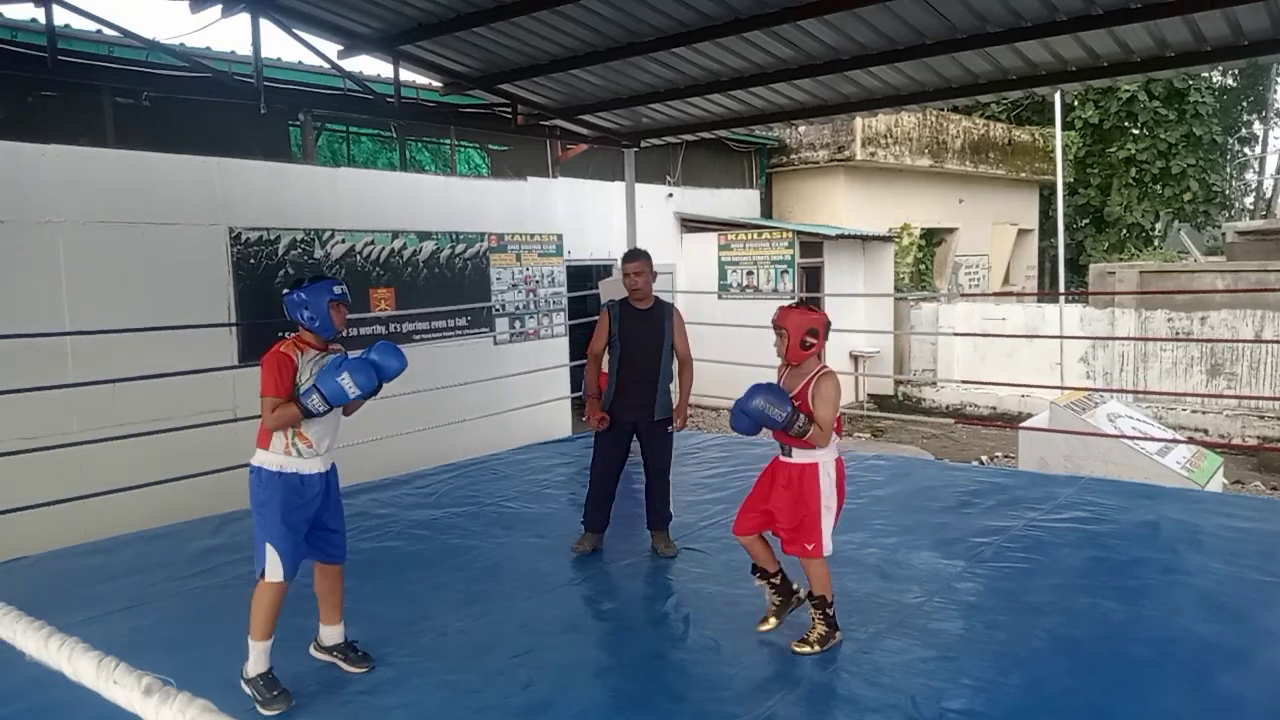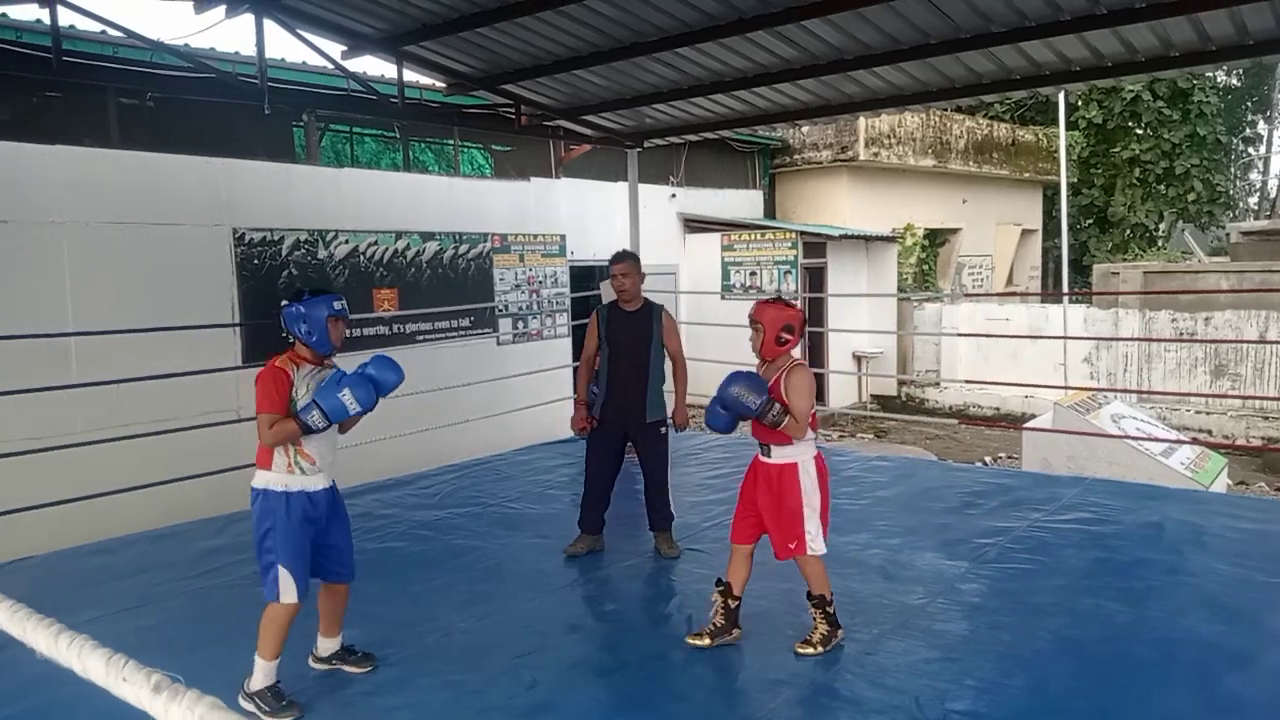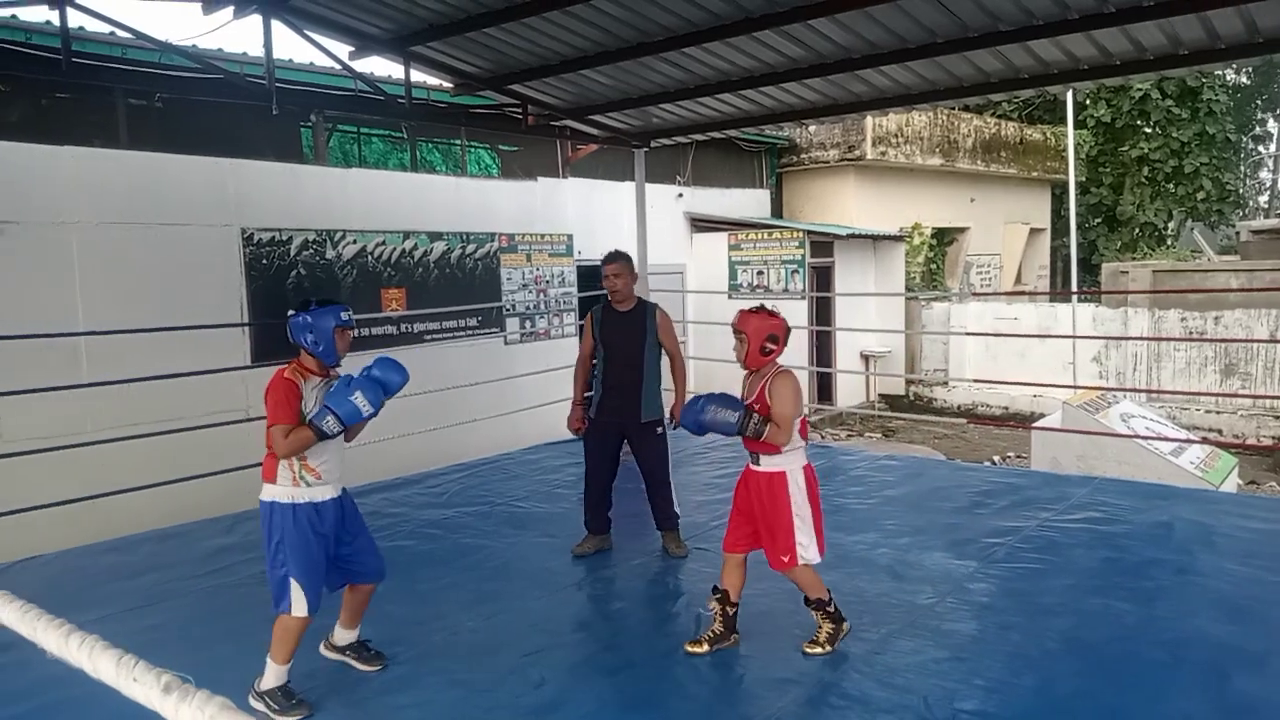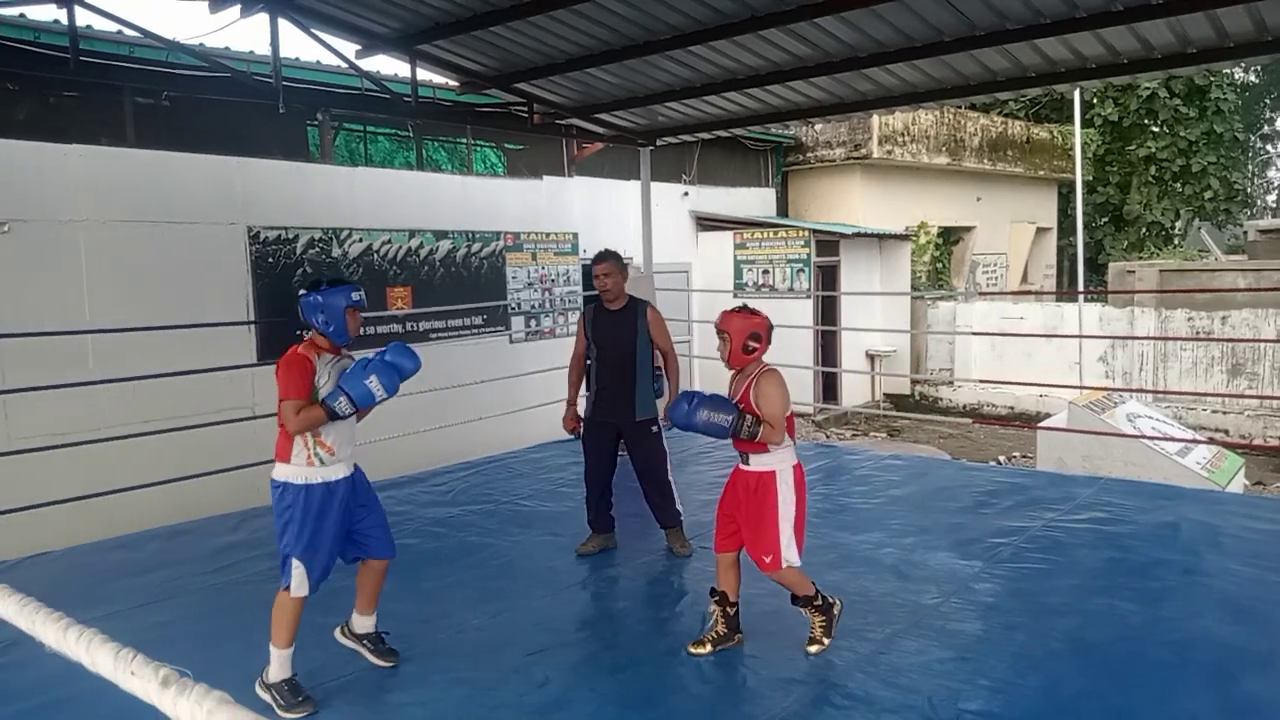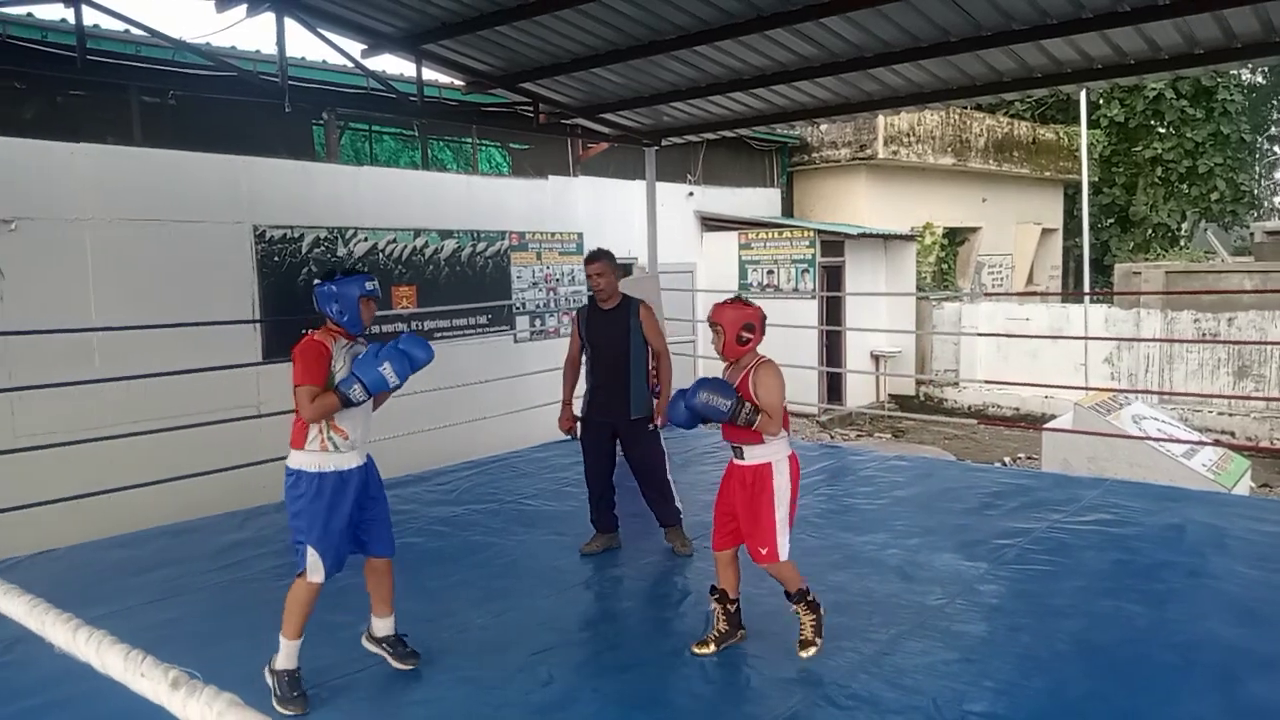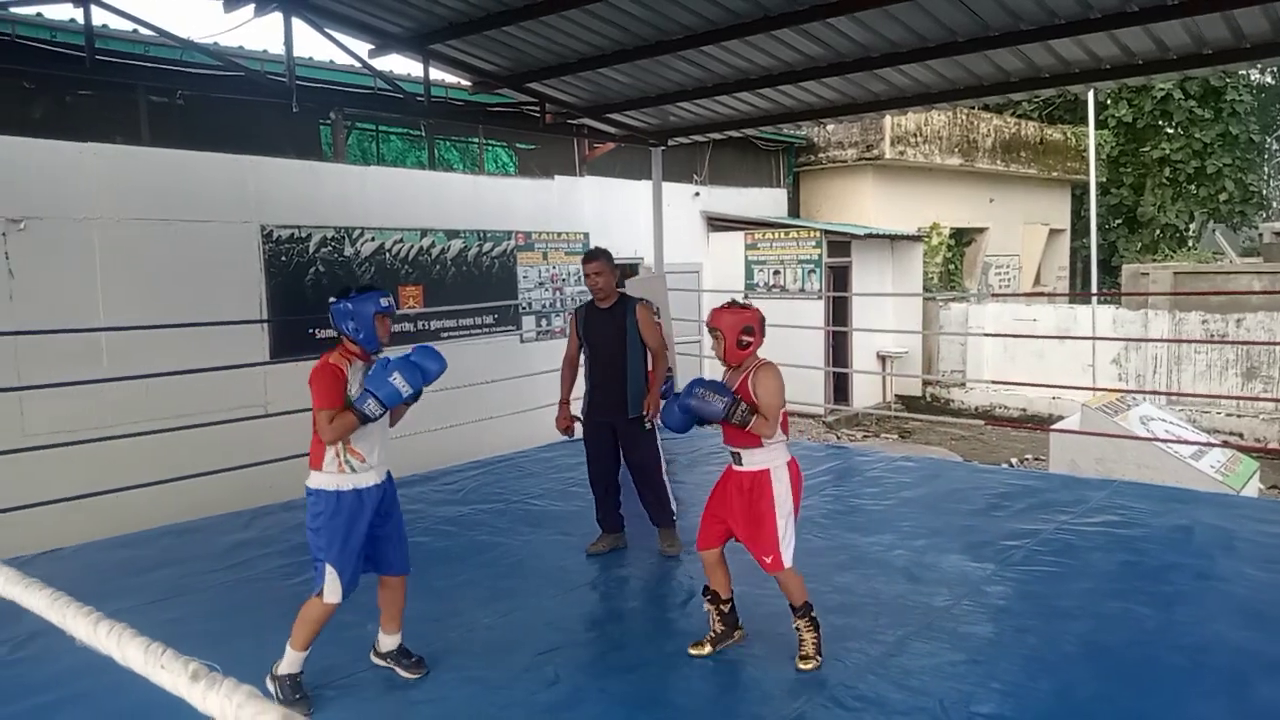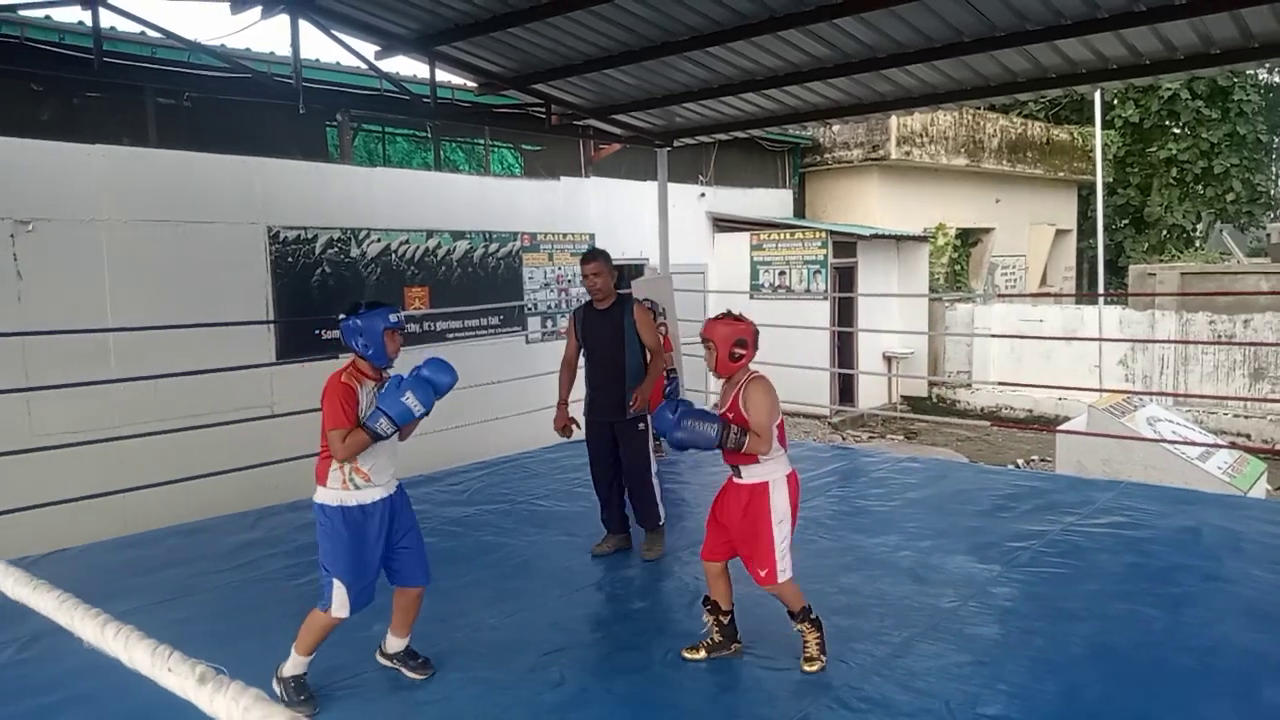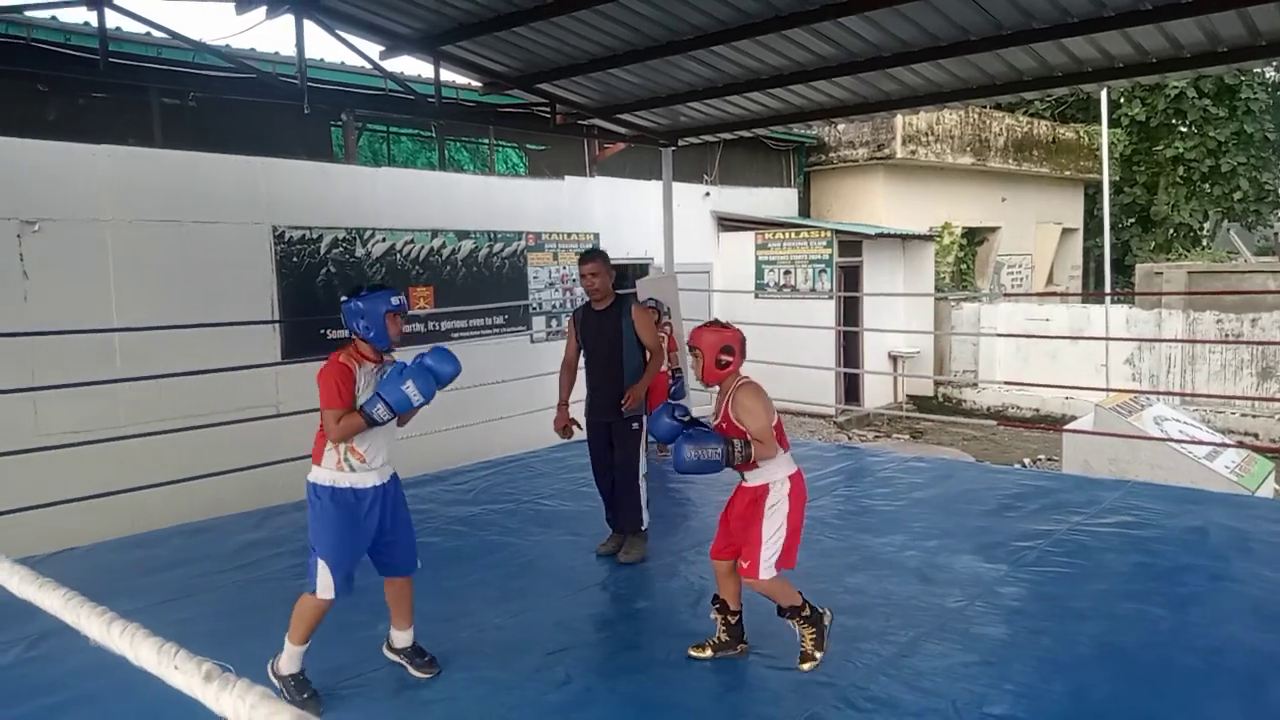
dt=0.1s
person 1, frame 1
left shoulder: (335, 352)
right shoulder: (282, 356)
left elbow: (346, 408)
right elbow: (271, 419)
left wrist: (369, 380)
right wrist: (320, 398)
left hip: (319, 472)
right hip: (279, 475)
left knee: (331, 560)
right knee: (277, 573)
left ankle: (331, 640)
right ankle: (256, 669)
person 1, frame 2
left shoulder: (330, 369)
right shoulder: (278, 372)
left elbow: (339, 427)
right elbow: (269, 436)
left wrist: (364, 397)
right wrist: (320, 412)
left hip: (321, 490)
right hip: (281, 494)
left knee: (338, 575)
right knee: (289, 592)
left ankle: (328, 649)
person 1, frame 3
left shoulder: (334, 378)
right shoulder: (287, 383)
right elbow: (283, 445)
left wrist: (369, 402)
right wrist: (332, 417)
left hip: (331, 499)
right hip: (290, 506)
left knee: (367, 574)
right knee: (301, 604)
left ankle: (342, 640)
person 1, frame 4
left shoulder: (343, 358)
right shoulder: (299, 359)
right elbow: (294, 422)
left wrist: (381, 383)
right wrist: (345, 397)
left hip: (345, 477)
right hip: (302, 484)
left knee: (377, 554)
right knee: (299, 583)
left ankle: (360, 628)
right ankle: (276, 677)
person 1, frame 5
left shoulder: (359, 347)
right shoulder: (314, 347)
right elbow: (309, 410)
left wrist: (391, 374)
right wrist: (359, 385)
left hip: (357, 466)
right hip: (316, 474)
left knee: (380, 554)
right knee: (314, 572)
left ankle: (382, 632)
right ankle: (283, 666)
person 1, frame 6
left shoulder: (376, 364)
right shoulder: (331, 369)
right elbow: (329, 432)
left wrist: (409, 387)
right wrist: (375, 401)
left hip: (376, 484)
right hip: (336, 493)
left knee: (397, 571)
right knee: (332, 591)
left ankle: (388, 647)
right ankle: (285, 671)
person 1, frame 7
left shoulder: (385, 380)
right shoulder: (342, 386)
right elbow: (341, 449)
left wrist: (419, 402)
right wrist: (385, 417)
left hip: (387, 497)
right hip: (344, 506)
left knee: (414, 582)
right knee: (340, 604)
left ankle: (395, 648)
right ankle: (290, 673)
person 1, frame 8
left shoulder: (387, 365)
right shoulder: (341, 366)
left elbow: (400, 419)
right elbow: (336, 428)
left wrist: (422, 387)
right wrist: (383, 403)
left hip: (380, 484)
right hip: (336, 490)
left knee: (401, 569)
right knee: (326, 588)
left ankle: (402, 643)
right ankle: (286, 666)
person 2, frame 1
left shoulder: (824, 381)
right shoulder: (785, 371)
left elbow: (823, 437)
left wrist: (788, 419)
right wrist: (756, 415)
left hip: (818, 471)
right hip: (784, 465)
left knee: (810, 552)
right knee: (745, 530)
left ankle: (826, 626)
right ankle: (783, 593)
person 2, frame 2
left shoulder: (799, 374)
right shoulder: (762, 369)
left elbow: (798, 427)
left wrist: (761, 407)
right wrist: (731, 409)
left hip: (797, 470)
right hip: (764, 466)
left knee: (803, 552)
right knee: (740, 543)
left ankle: (828, 626)
right ankle: (726, 622)
person 2, frame 3
left shoulder: (783, 382)
right shoulder: (752, 378)
left elbow: (780, 436)
left wrist: (742, 420)
right wrist: (720, 416)
left hip: (787, 478)
right hip: (756, 474)
left knee: (794, 561)
right knee: (733, 551)
left ankle: (833, 621)
right ankle: (724, 627)
person 2, frame 4
left shoulder: (769, 381)
right shoulder: (737, 378)
left elbow: (774, 434)
left wrist: (736, 421)
right wrist: (705, 414)
left hip: (776, 477)
right hip: (744, 474)
left knee: (774, 563)
right knee: (725, 550)
left ankle: (821, 607)
right ankle: (726, 626)
person 2, frame 5
left shoulder: (765, 372)
right shoulder: (731, 371)
left elbow: (771, 424)
left wrist: (733, 409)
right wrist: (699, 408)
left hip: (771, 470)
right hip: (739, 468)
left knee: (769, 557)
right knee: (722, 549)
left ankle: (808, 607)
right ankle: (729, 625)
person 2, frame 6
left shoulder: (766, 374)
right shoulder: (731, 374)
left elbow: (770, 426)
left wrist: (725, 411)
right wrist: (699, 408)
left hip: (771, 475)
right hip: (738, 472)
left knee: (775, 562)
right knee: (708, 547)
left ankle: (808, 628)
right ankle: (726, 625)
person 2, frame 7
left shoulder: (757, 388)
right shoulder: (728, 385)
left elbow: (763, 442)
left wrist: (720, 432)
right wrist: (694, 423)
left hip: (770, 488)
right hip: (739, 485)
left knee: (770, 575)
right knee: (712, 561)
left ankle: (809, 627)
right ankle: (724, 635)
person 2, frame 8
left shoulder: (744, 394)
right shoulder: (725, 392)
left elbow: (767, 446)
left wrist: (722, 452)
right wrist: (690, 428)
left hip: (776, 488)
right hip: (750, 487)
left knee: (756, 574)
right knee: (722, 559)
left ankle: (812, 620)
right ankle: (730, 636)
person 3, frame 1
left shoulder: (670, 314)
right shoulder: (611, 314)
left elbow: (684, 360)
right elbow: (594, 357)
left wrist: (682, 402)
right wrist: (593, 400)
left hip: (657, 411)
right hip: (616, 410)
left knee: (658, 472)
right knee: (603, 471)
left ankle: (660, 531)
right ankle: (593, 531)
person 3, frame 2
left shoulder: (659, 316)
right shoulder: (600, 317)
left elbow: (678, 361)
right elbow: (587, 361)
left wrist: (680, 405)
right wrist: (580, 405)
left hip: (650, 414)
right hip: (607, 413)
left knee: (657, 474)
right knee: (597, 474)
left ankle: (663, 532)
right ankle: (590, 533)
person 3, frame 3
left shoulder: (654, 315)
right shoulder: (596, 317)
left elbow: (675, 357)
right elbow: (584, 361)
left wrist: (679, 402)
right wrist: (577, 405)
left hip: (646, 414)
right hip: (603, 413)
left knee: (657, 474)
right knee: (597, 475)
left ankle: (669, 531)
right ankle: (597, 533)
person 3, frame 4
left shoulder: (645, 312)
right shoulder: (588, 317)
left elbow: (668, 355)
right elbow: (578, 361)
left wrist: (675, 399)
right wrist: (571, 405)
left hip: (641, 412)
right hip: (598, 413)
left knee: (655, 471)
right knee: (596, 475)
left ankle: (674, 530)
right ankle: (602, 532)
person 3, frame 5
left shoulder: (639, 311)
right shoulder: (582, 316)
left elbow: (661, 354)
right elbow: (573, 361)
left wrist: (664, 398)
right wrist: (566, 405)
left hip: (636, 411)
right hip: (595, 412)
left knee: (652, 470)
right knee: (596, 475)
left ankle: (673, 528)
right ankle: (605, 531)
person 3, frame 6
left shoulder: (637, 310)
right shoulder: (580, 316)
left elbow: (659, 353)
right elbow: (571, 361)
left wrist: (654, 393)
right wrist: (564, 404)
left hip: (634, 409)
right hip: (595, 411)
left knee: (648, 469)
right knee: (600, 474)
left ankle: (667, 526)
right ankle: (611, 531)
person 3, frame 7
left shoulder: (634, 310)
right shoulder: (579, 317)
left elbow: (657, 353)
right elbow: (569, 363)
left wrist: (646, 388)
right wrist: (562, 406)
left hip: (631, 409)
right hip: (596, 411)
left knee: (639, 470)
right knee: (603, 475)
left ankle: (654, 530)
right ankle: (617, 532)
person 3, frame 8
left shoulder: (632, 311)
right shoulder: (578, 318)
left elbow: (657, 352)
right elbow: (570, 363)
left wrist: (641, 387)
right wrist: (562, 407)
left hip: (628, 408)
right hip: (596, 411)
left knee: (628, 471)
right knee: (604, 475)
left ankle: (636, 534)
right ankle: (621, 532)
